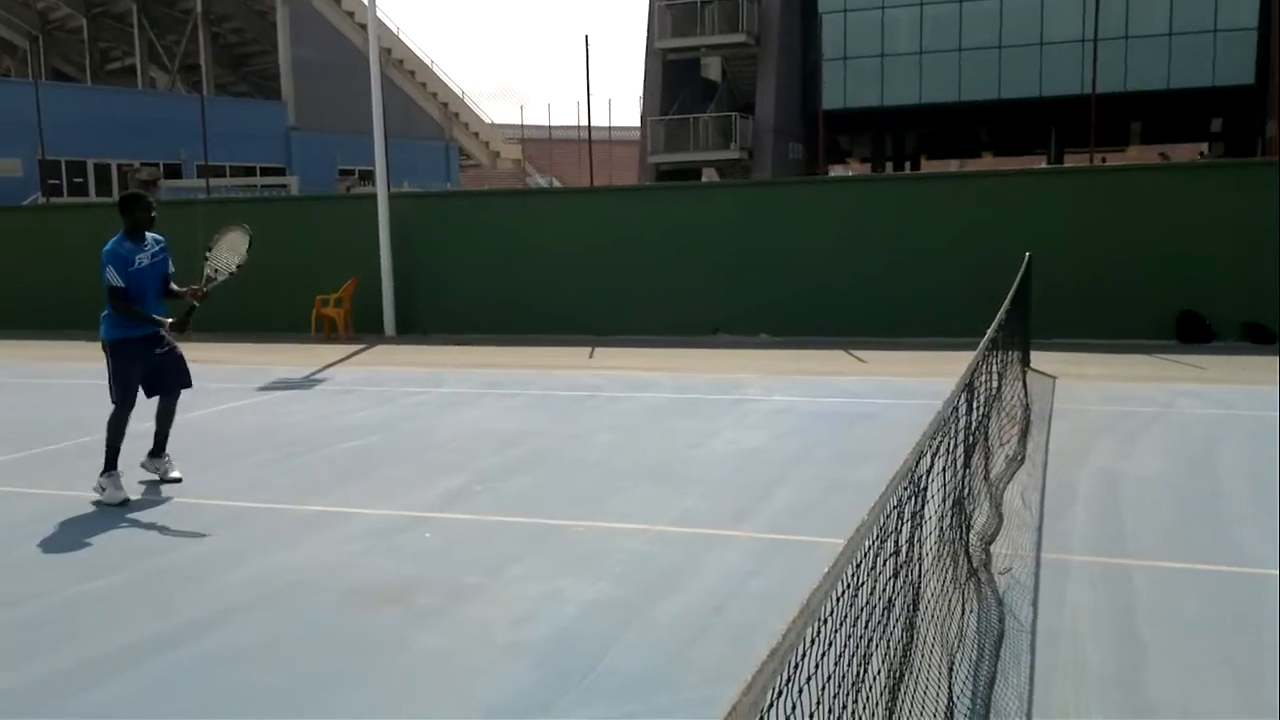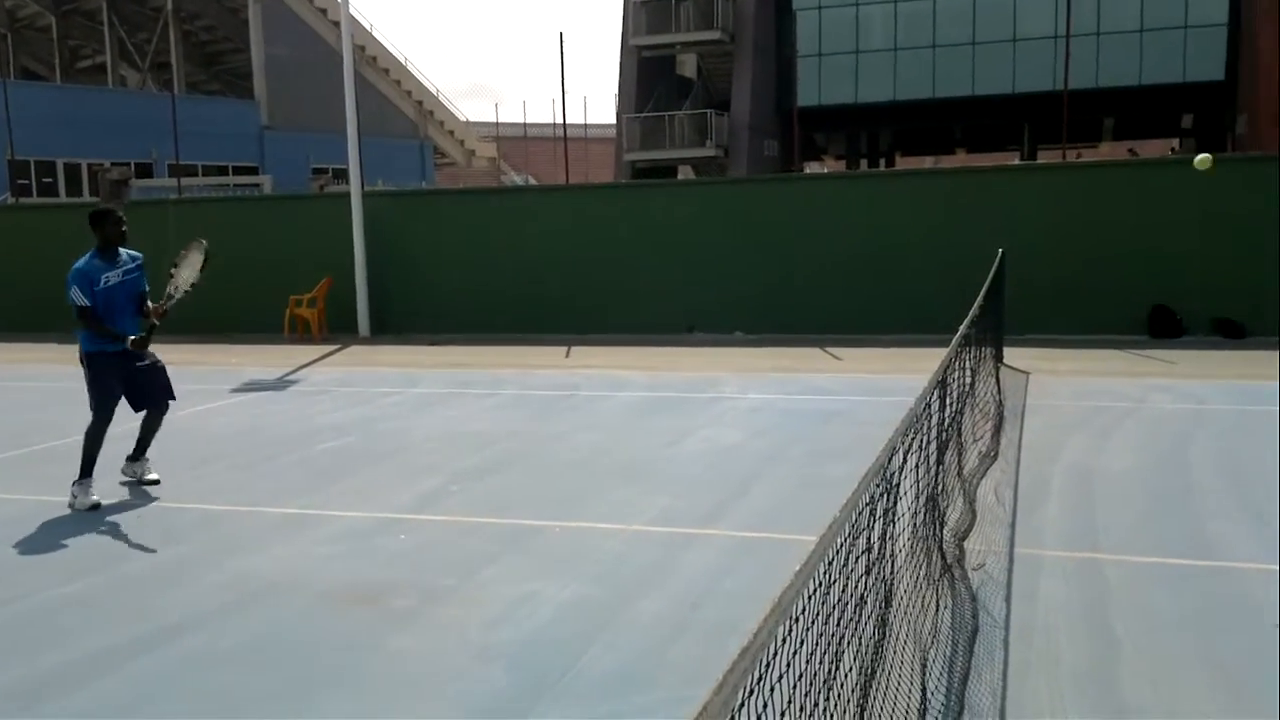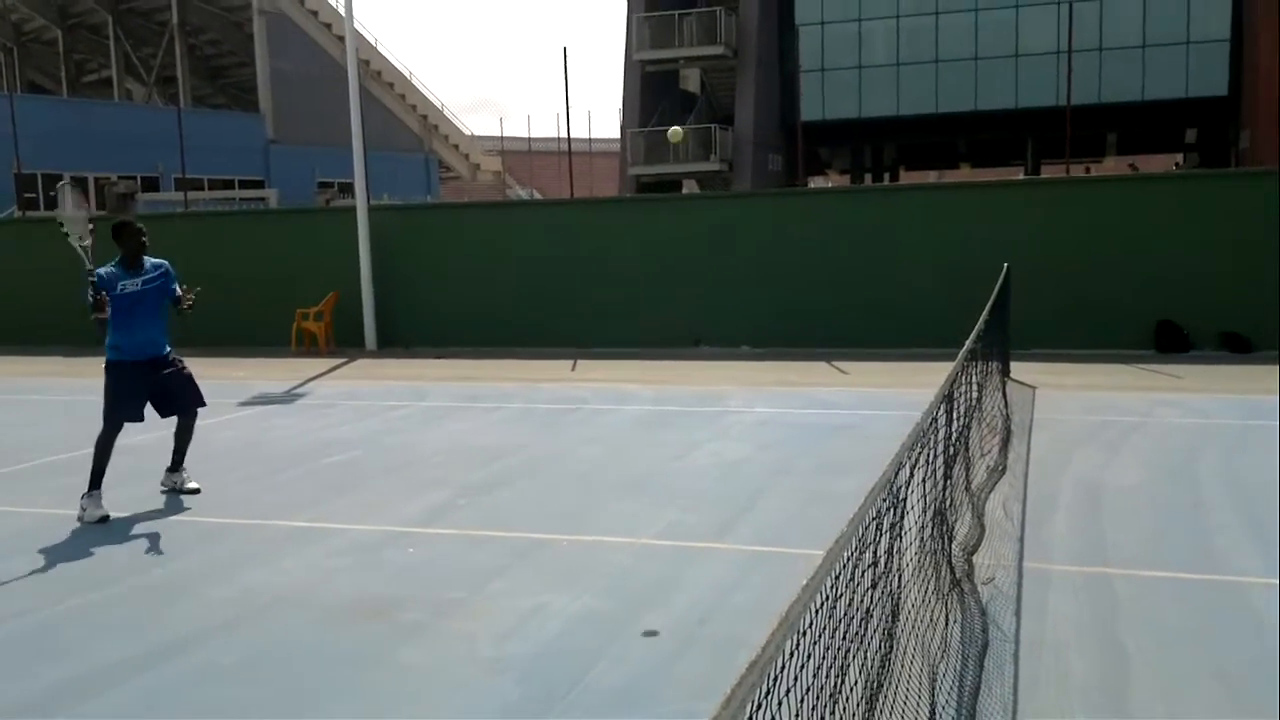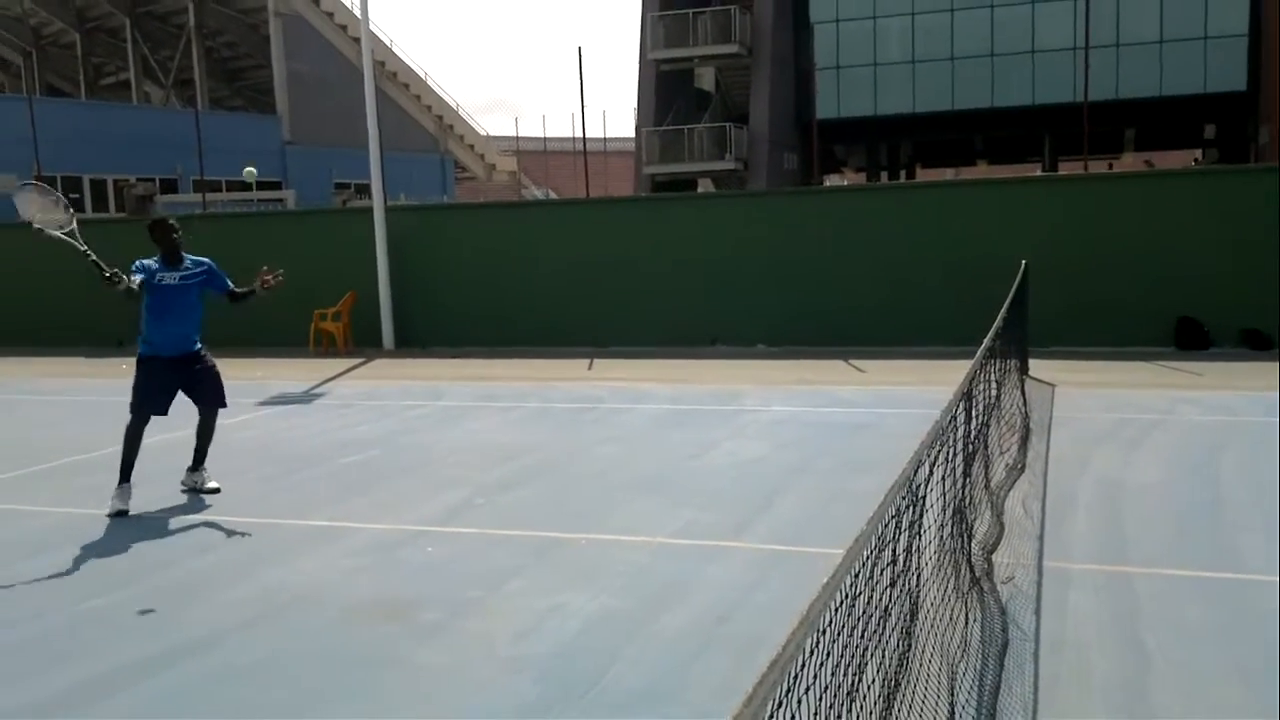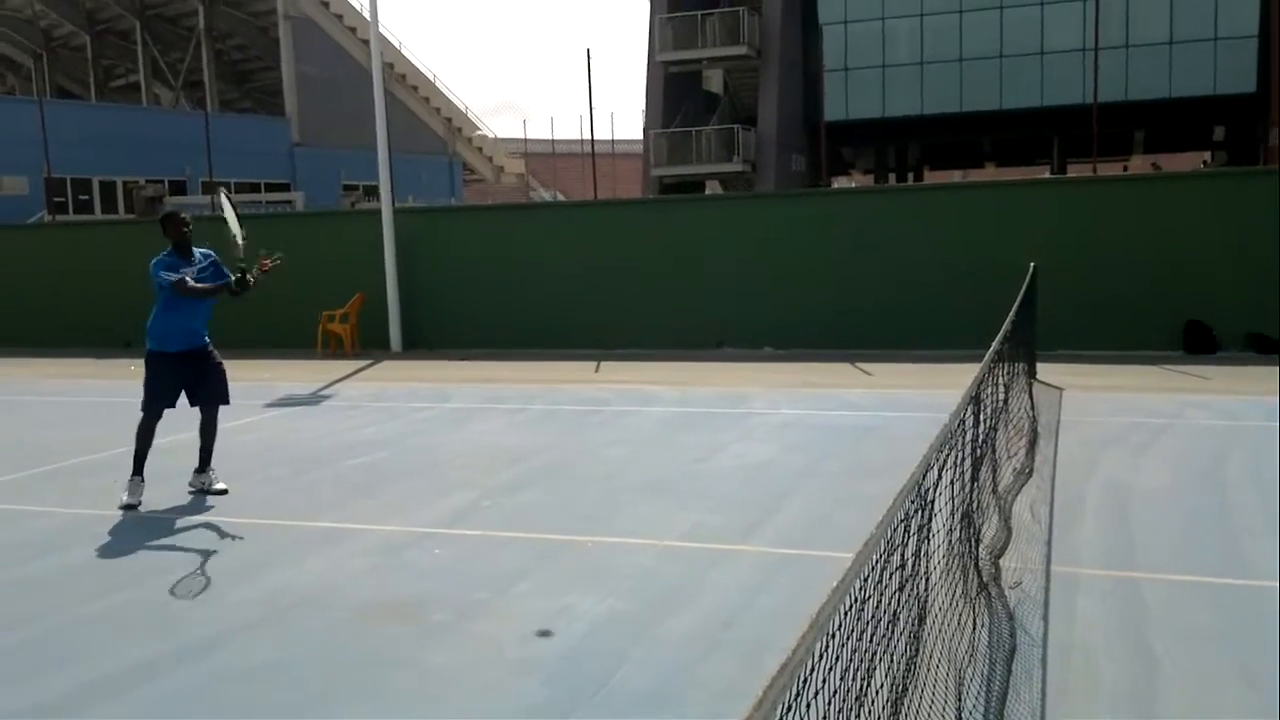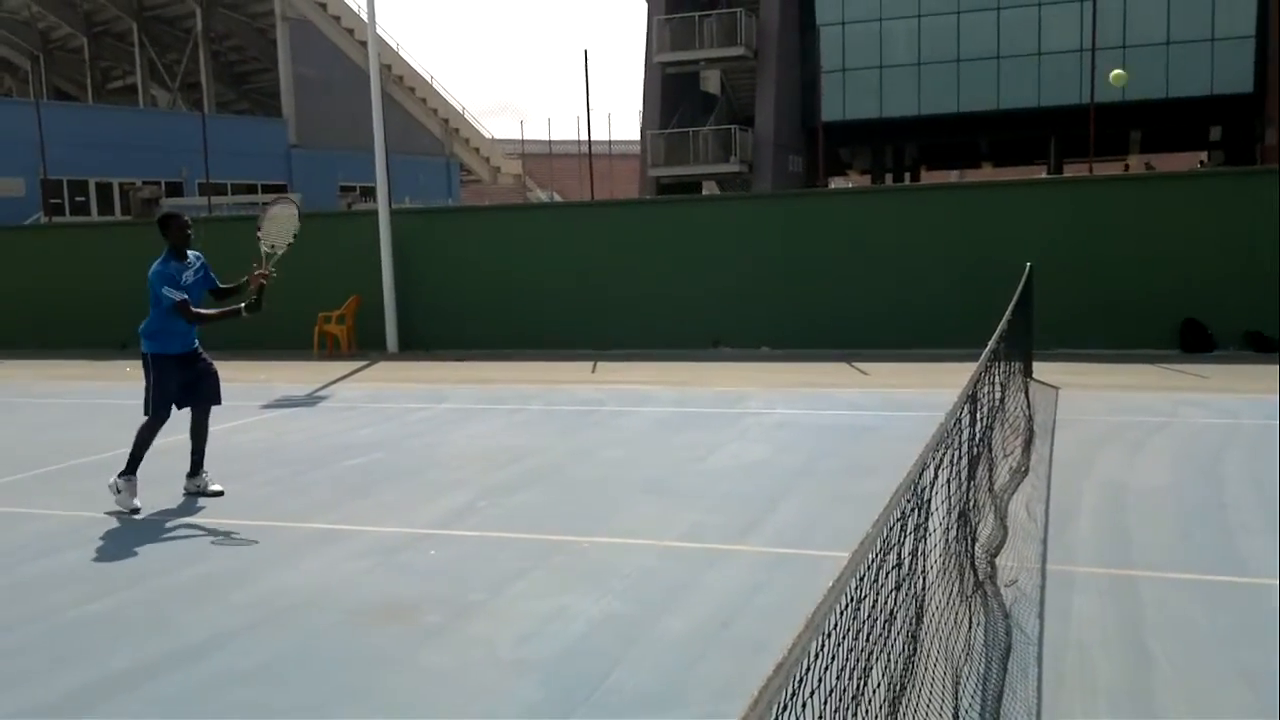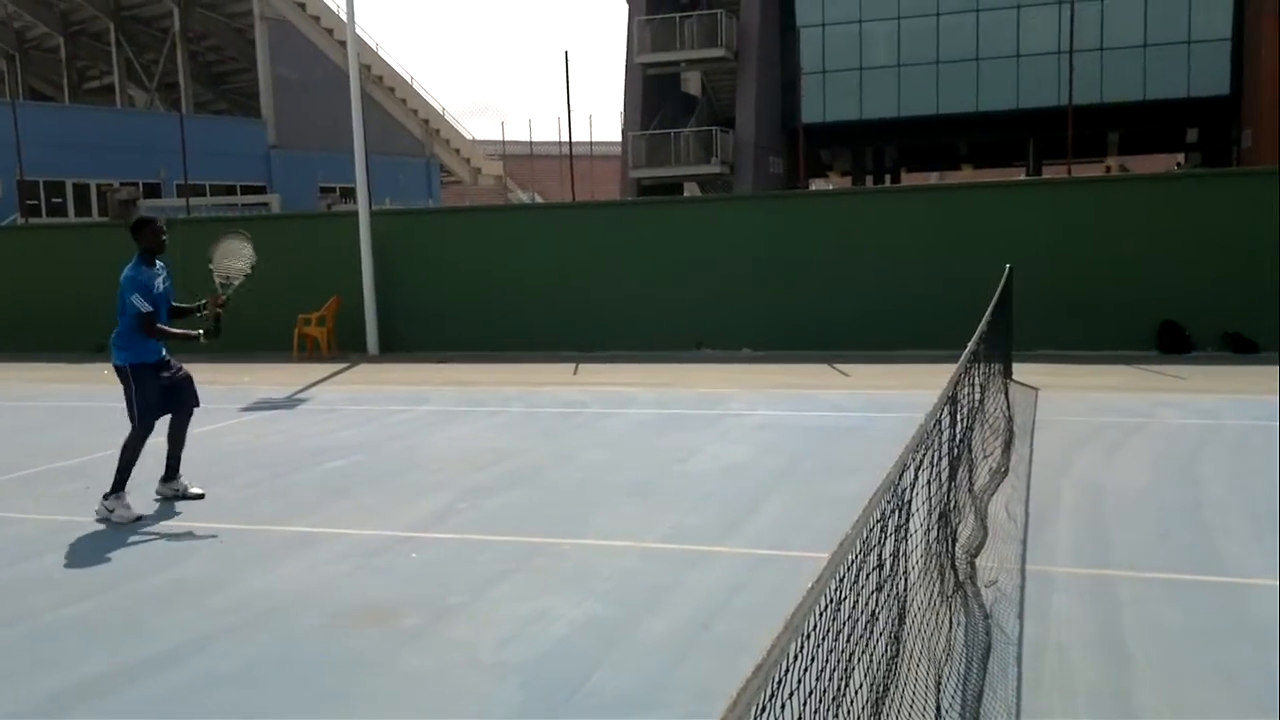
dt=0.2s
person 1, frame 1
left shoulder: (158, 244)
right shoulder: (114, 253)
left elbow: (165, 286)
right elbow: (118, 304)
left wrist: (183, 293)
right wrist: (162, 322)
left hip: (155, 334)
right hip: (122, 337)
left knee: (172, 392)
right knee: (125, 404)
left ankle: (157, 457)
right ankle: (109, 475)
person 1, frame 2
left shoulder: (135, 261)
right shoulder: (83, 272)
left elbow: (141, 303)
right elbow: (86, 322)
left wrist: (151, 312)
right wrist: (123, 340)
left hip: (133, 348)
right hip: (98, 352)
left knee: (160, 403)
right knee: (103, 415)
left ankle: (135, 461)
right ankle: (82, 483)
person 1, frame 3
left shoulder: (162, 269)
right shoulder: (105, 277)
left elbow: (179, 305)
right elbow: (99, 310)
left wrist: (186, 303)
right wrist: (101, 311)
left hip: (161, 356)
right hip: (122, 361)
left knee: (189, 410)
right knee: (113, 424)
left ankle: (175, 472)
right ankle: (92, 494)
person 1, frame 4
left shoulder: (202, 266)
right shoulder: (144, 267)
left elbow: (233, 295)
right elbow: (134, 290)
left wrist: (256, 288)
right wrist: (124, 285)
left hip: (191, 352)
right hip: (154, 355)
left knee: (210, 409)
right knee: (139, 417)
left ankle: (196, 472)
right ankle: (123, 486)
person 1, frame 5
left shoulder: (208, 258)
right shoulder: (161, 265)
left elbow: (231, 289)
right elbow: (192, 292)
left wrist: (249, 279)
right wrist: (231, 285)
left hip: (199, 347)
right hip: (164, 350)
left knee: (210, 406)
right knee: (152, 412)
left ankle: (202, 473)
right ankle: (136, 478)
person 1, frame 6
left shoulder: (197, 260)
right shoulder: (162, 272)
left elbow: (216, 293)
right elbow: (190, 316)
left wrist: (246, 284)
right wrist: (239, 312)
left hip: (189, 348)
right hip: (160, 351)
left knee: (203, 406)
right knee: (158, 416)
left ankle: (195, 476)
right ankle: (126, 480)
person 1, frame 7
left shoulder: (161, 270)
right shoulder: (134, 279)
left elbow: (167, 311)
right elbow: (149, 330)
left wrist: (202, 307)
right wrist: (197, 336)
left hip: (158, 357)
right hip: (133, 361)
left knee: (184, 408)
right knee: (143, 426)
left ankle: (171, 480)
right ankle: (113, 498)
